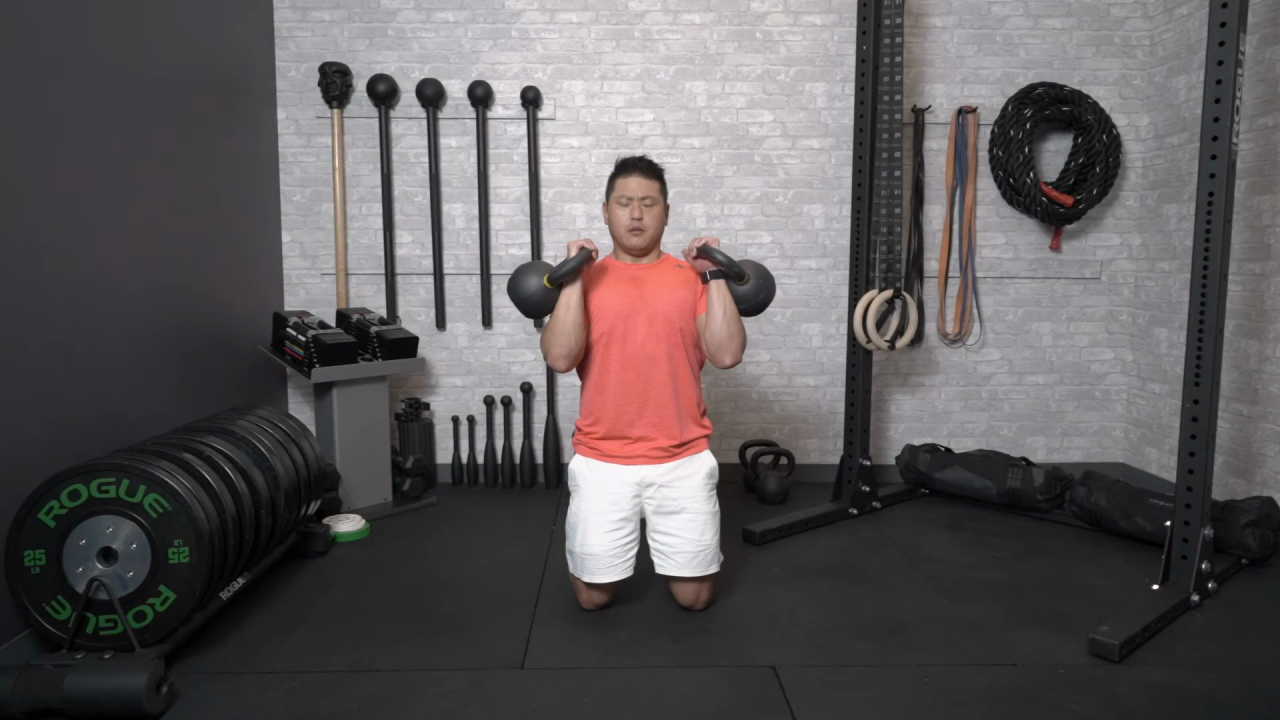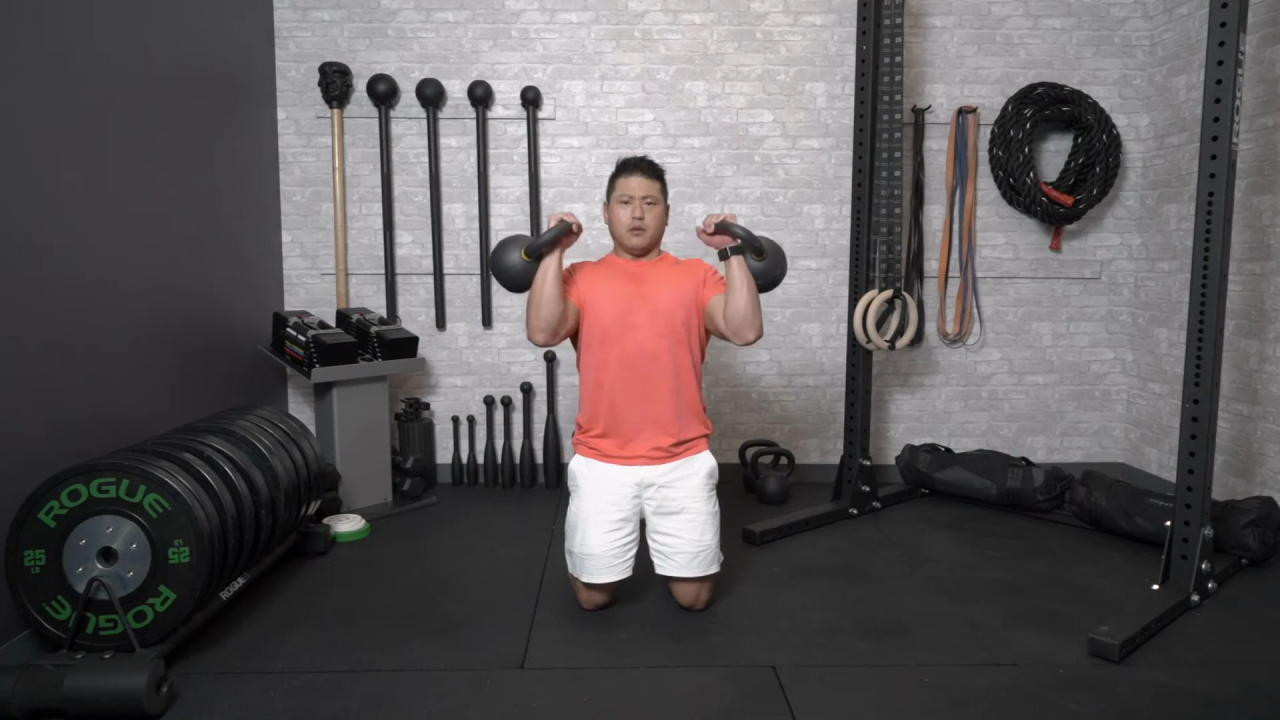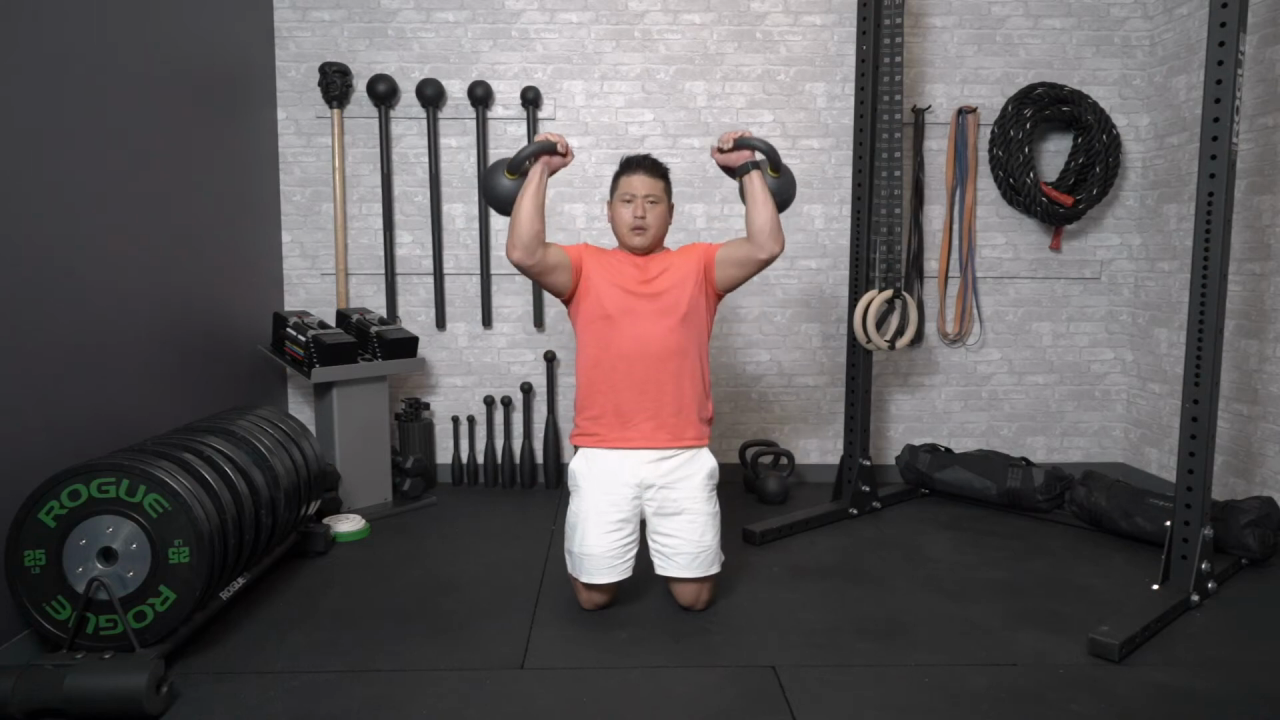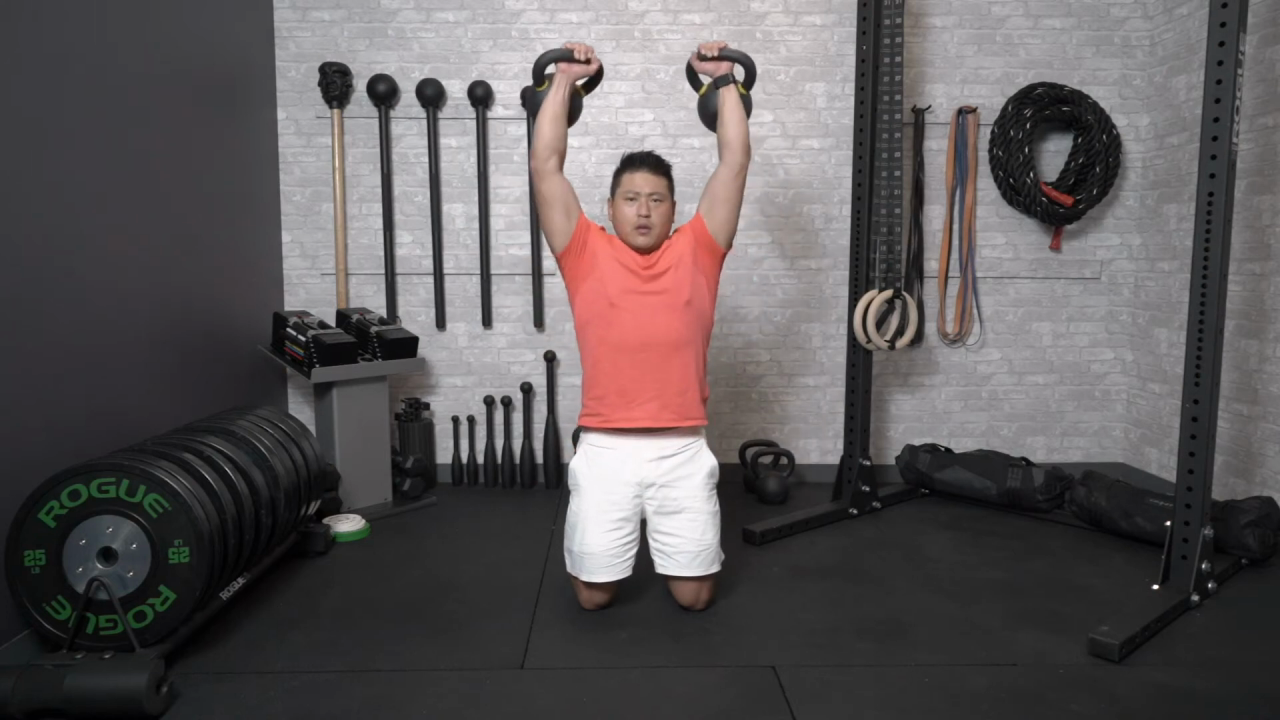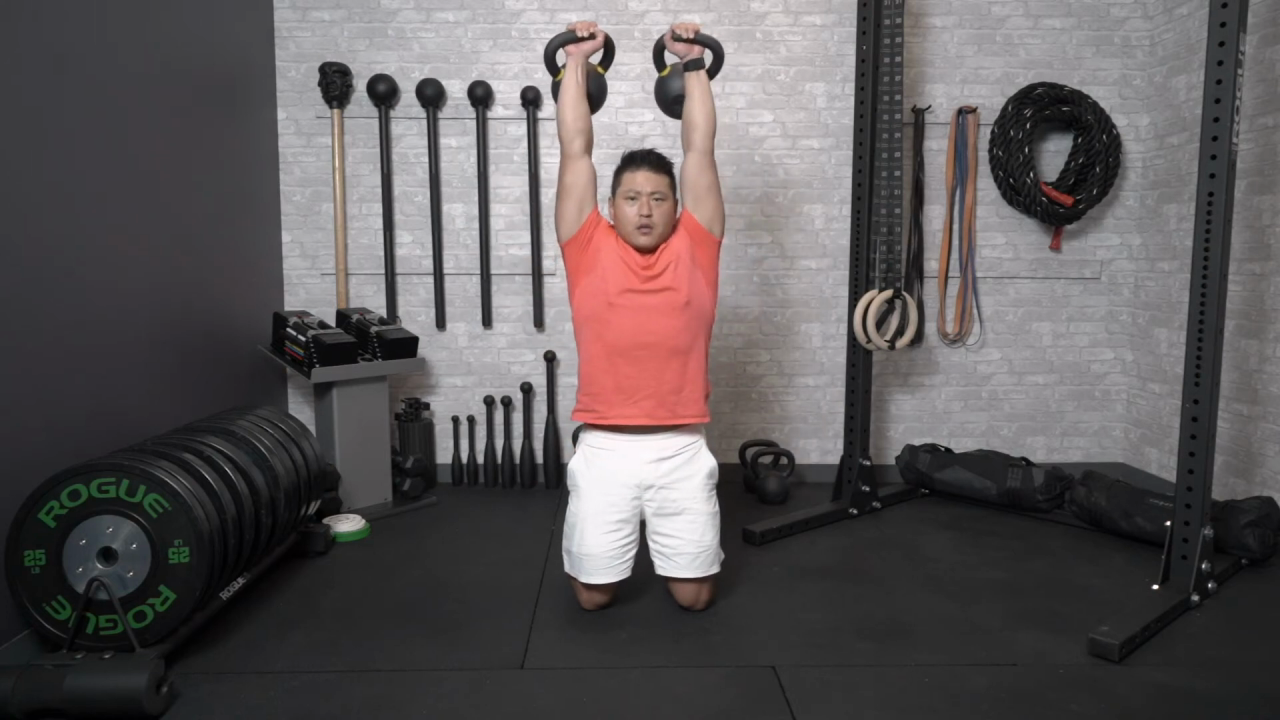
dt=1s
person 1, frame 1
left shoulder: (693, 276)
right shoulder: (585, 279)
left elbow: (727, 354)
right elbow: (559, 358)
left wrist: (715, 275)
right wrist: (573, 278)
left hip: (682, 460)
right hip: (602, 461)
left knee: (694, 595)
right knee: (594, 595)
left ankle: (666, 545)
person 1, frame 2
left shoulder: (696, 275)
right shoulder: (581, 277)
left elbow: (746, 331)
right elbow: (542, 332)
left wrist: (731, 251)
right wrist: (554, 251)
left hip: (682, 461)
right hip: (601, 462)
left knee: (694, 594)
right knee: (594, 593)
left ankle: (665, 544)
right ankle: (616, 547)
person 1, frame 3
left shoulder: (697, 265)
right shoulder: (585, 266)
left elbow: (766, 247)
right elbow: (523, 253)
left wrist: (749, 169)
right wrist: (539, 170)
left hip: (682, 457)
right hip: (604, 456)
left knee: (694, 594)
right knee: (594, 593)
left ankle: (665, 544)
right ankle: (612, 546)
person 1, frame 4
left shoulder: (696, 252)
right shoulder: (587, 254)
left elbow: (735, 160)
right elbow: (545, 163)
left wrist: (724, 79)
right wrist: (564, 80)
left hip: (682, 450)
right hip: (606, 449)
left knee: (695, 593)
right knee: (594, 594)
left ankle: (666, 538)
right ankle: (613, 543)
person 1, frame 5
left shoulder: (694, 249)
right shoulder: (590, 249)
left elbow: (699, 148)
right elbow: (575, 149)
left wrist: (693, 61)
right wrist: (576, 60)
left hip: (681, 449)
right hip: (605, 449)
left knee: (695, 593)
right knee: (594, 594)
left ankle: (667, 543)
right ankle: (620, 542)
